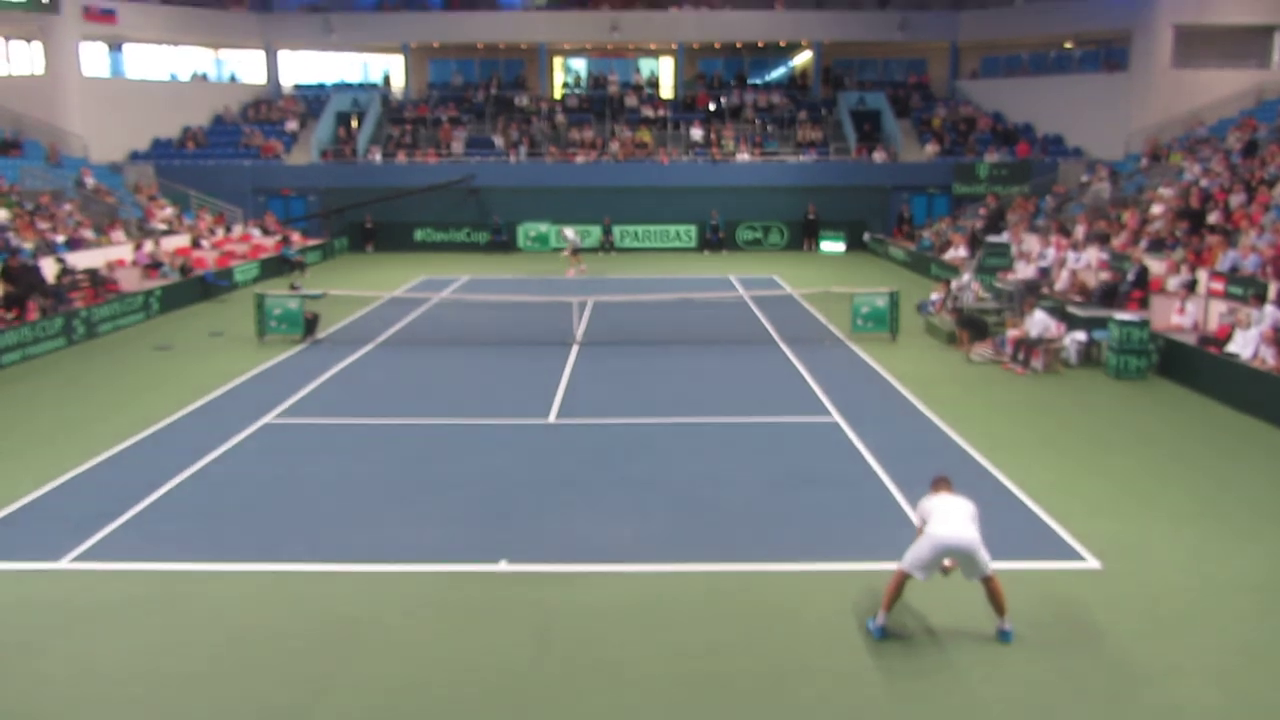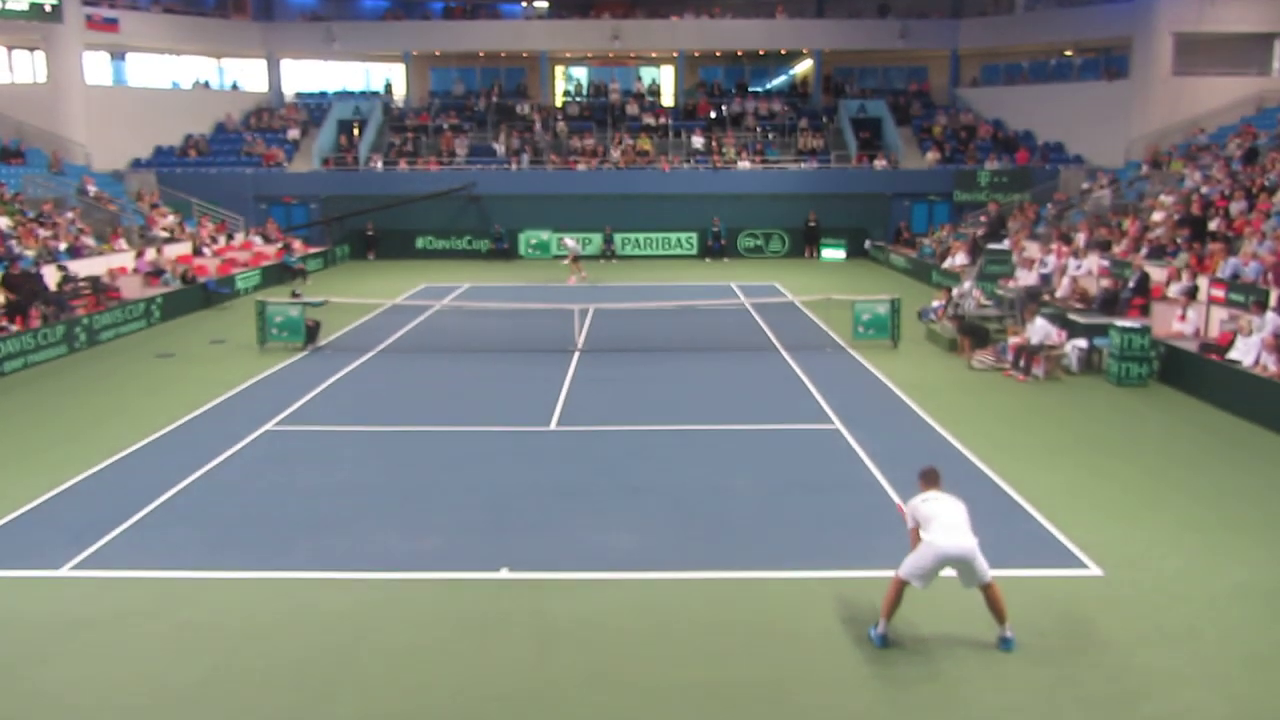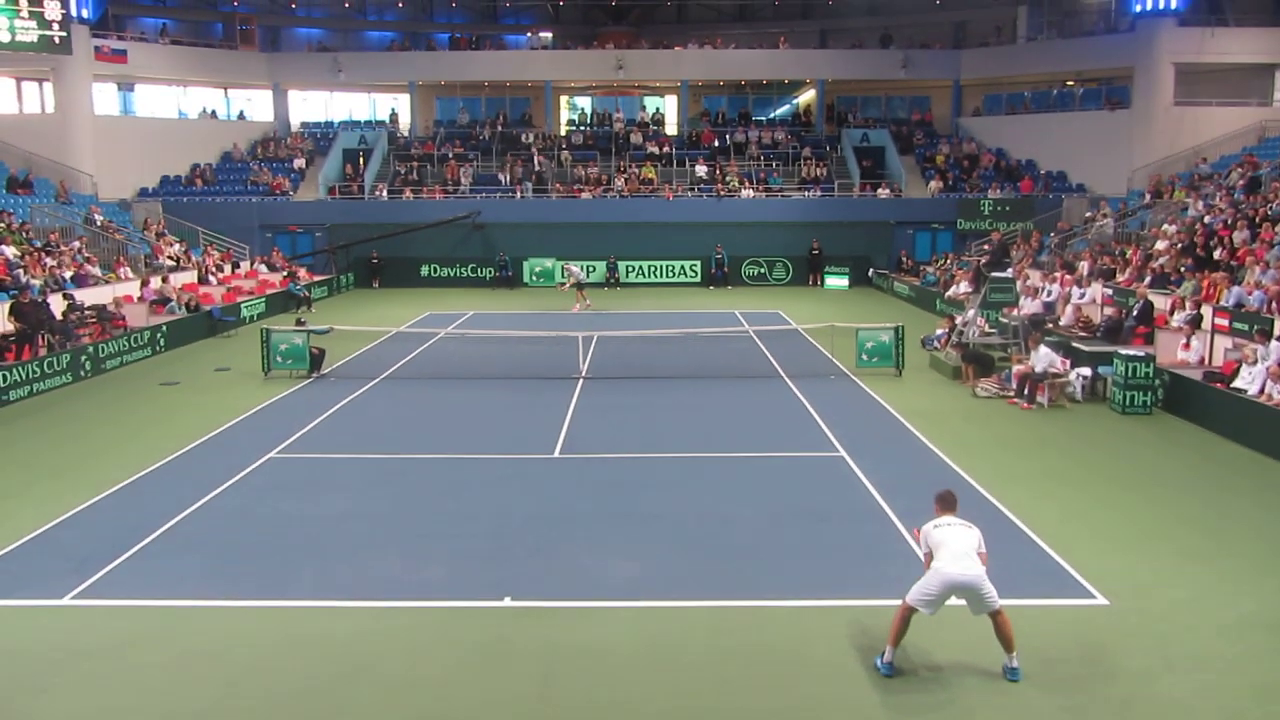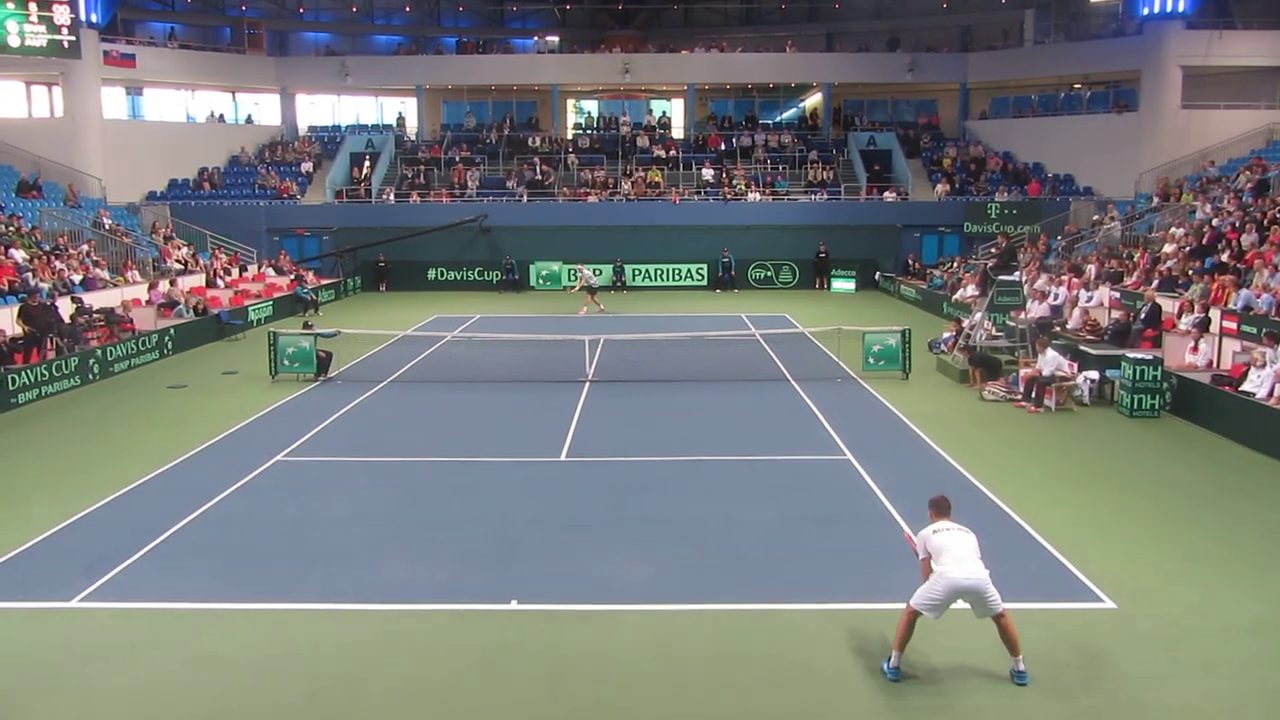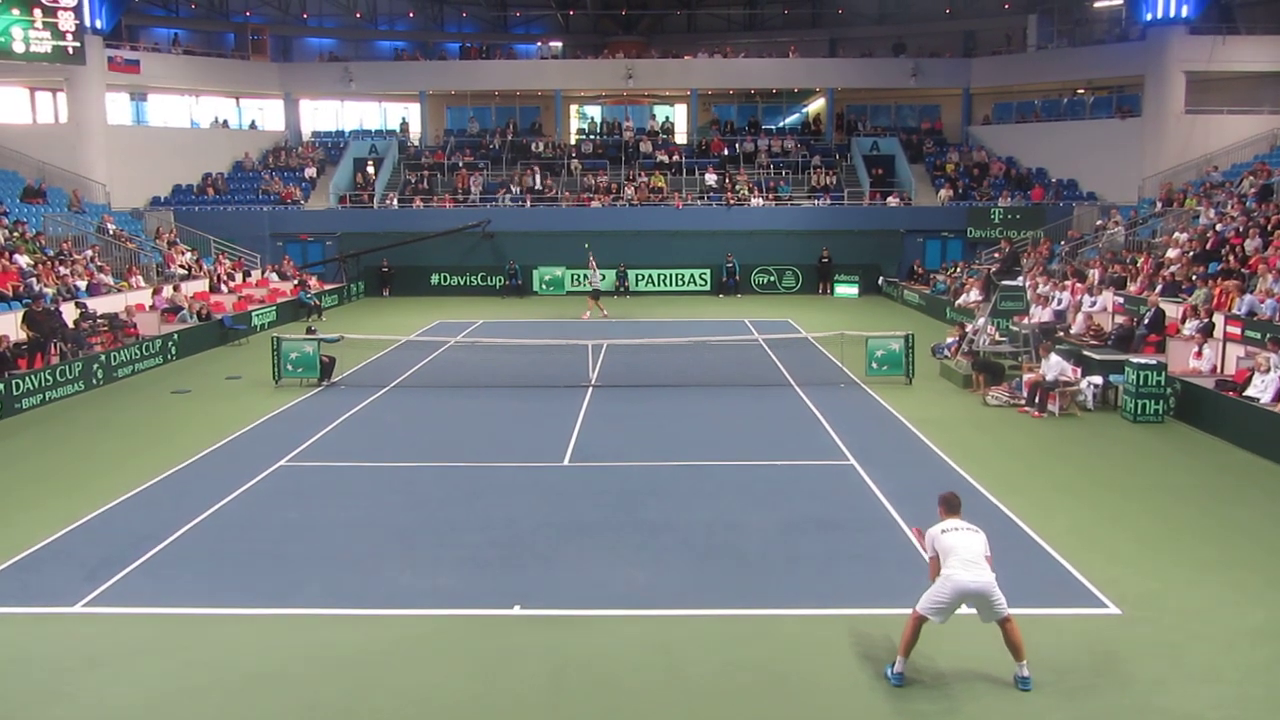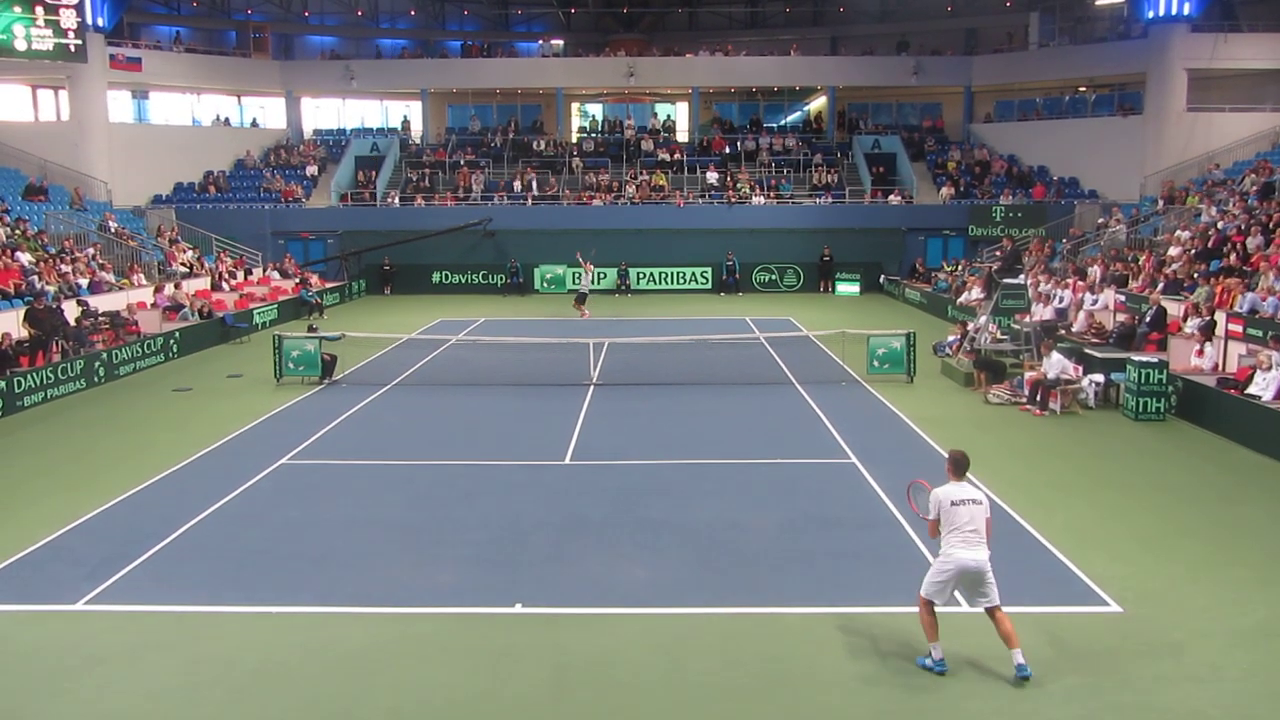
dt=0.7s
person 1, frame 1
left shoulder: (925, 502)
right shoulder: (968, 504)
left elbow: (921, 536)
left wrist: (939, 564)
right wrist: (953, 565)
left hip: (936, 536)
right hip: (968, 538)
left knee: (901, 575)
right knee: (989, 578)
left ankle: (879, 624)
right ankle: (1004, 627)
person 1, frame 2
left shoulder: (915, 502)
right shoulder: (957, 502)
left elbow: (915, 544)
left hip: (935, 546)
right hip: (967, 546)
left knee: (899, 581)
right knee: (988, 586)
left ankle: (881, 632)
right ankle: (1006, 635)
person 1, frame 3
left shoulder: (928, 528)
right shoulder: (973, 529)
left hip: (942, 573)
right hip: (975, 575)
left knee: (906, 609)
right knee: (997, 613)
left ankle: (887, 661)
right ankle: (1012, 665)
person 1, frame 4
left shoulder: (925, 533)
right shoulder: (968, 532)
left elbow: (927, 576)
left hip: (947, 578)
right hip: (978, 578)
left knee: (911, 612)
right knee: (1001, 616)
left ankle: (893, 666)
right ankle: (1019, 669)
person 1, frame 5
left shoulder: (933, 532)
right shoulder: (978, 531)
left elbow: (934, 575)
left hip: (953, 581)
right hip: (985, 581)
left knee: (916, 618)
right knee: (1006, 621)
left ankle: (898, 671)
right ankle: (1023, 674)
person 1, frame 6
left shoulder: (938, 493)
right shoulder: (980, 496)
left elbow: (932, 533)
right elbow: (985, 534)
left hip: (951, 559)
right hip: (980, 559)
left knee: (925, 602)
right knee: (995, 611)
left ankle: (937, 658)
right ankle: (1020, 663)
